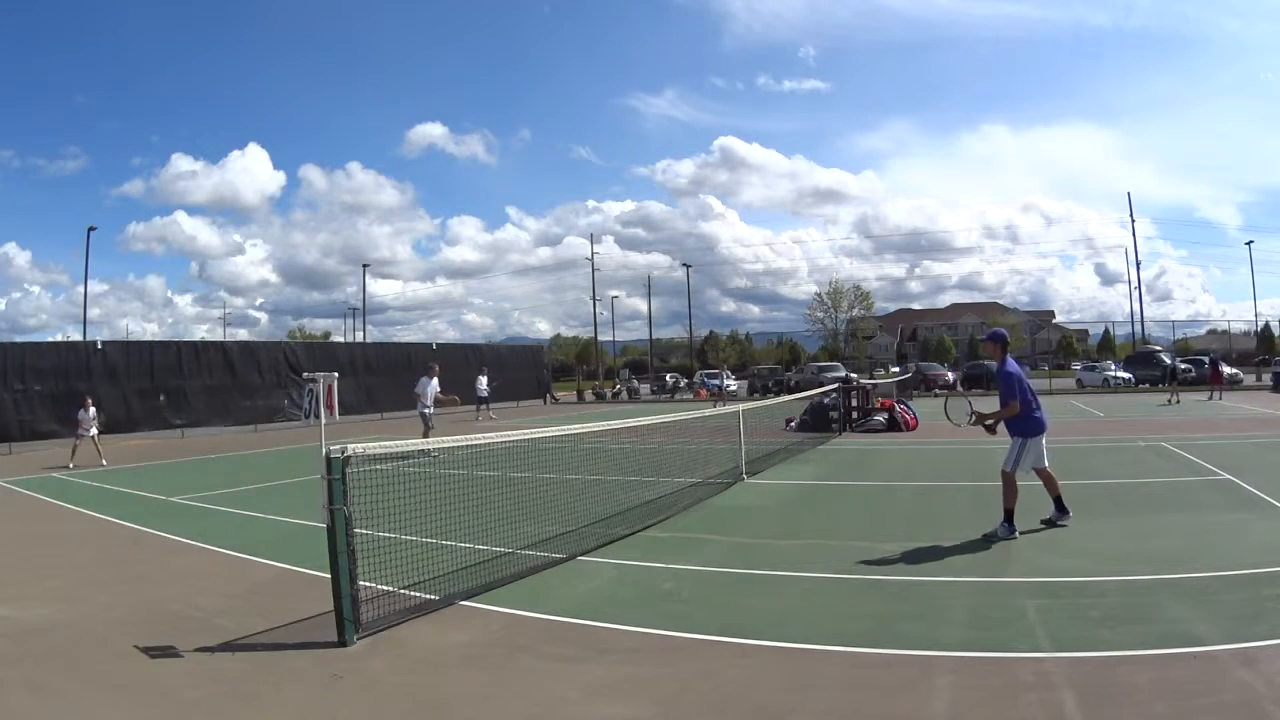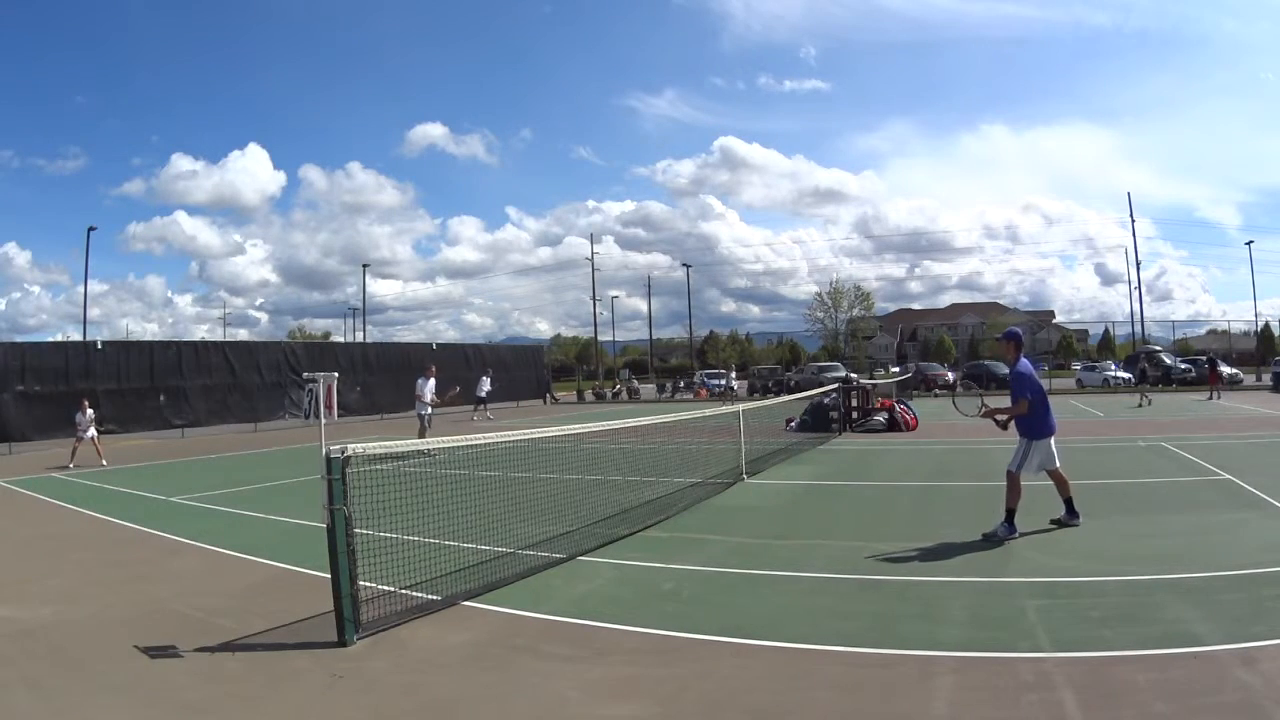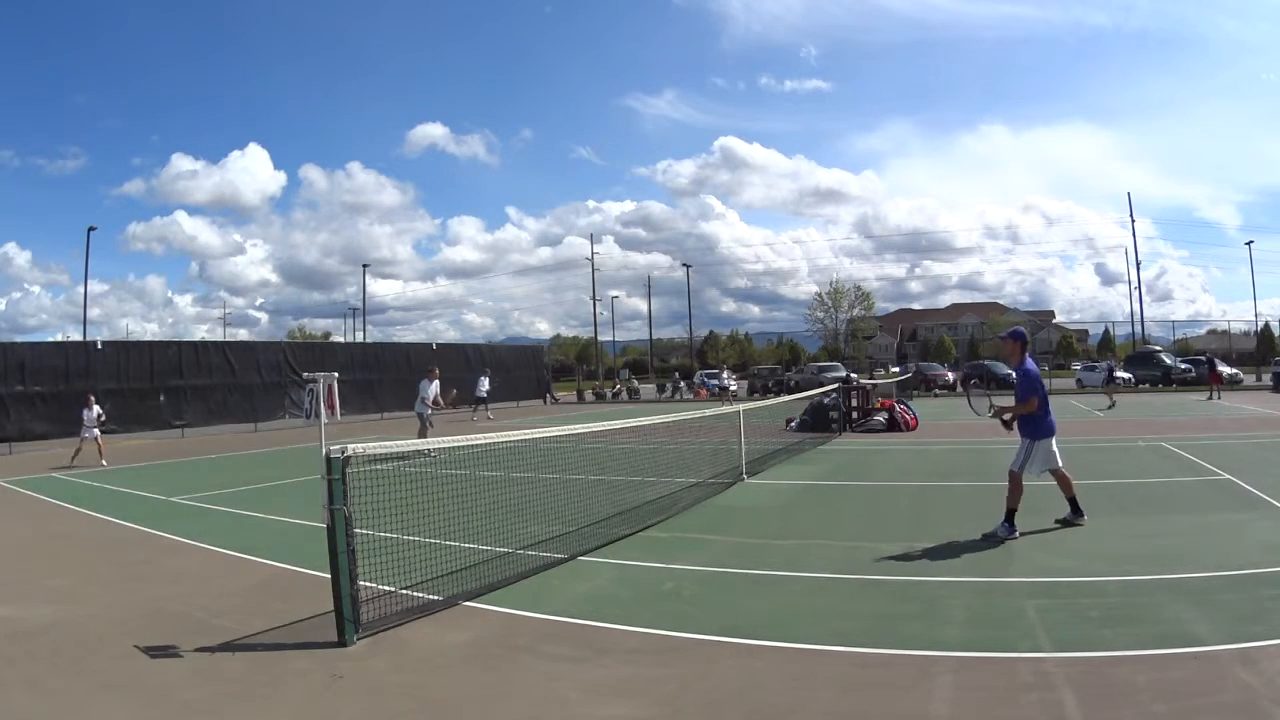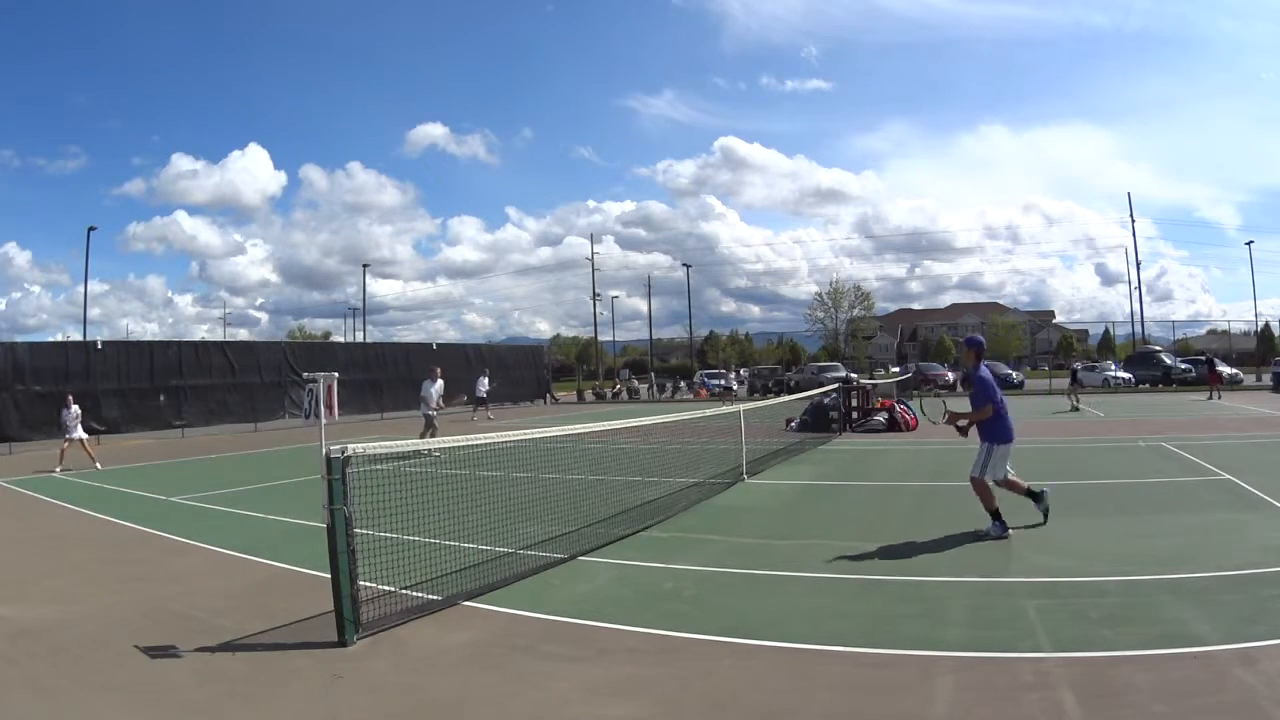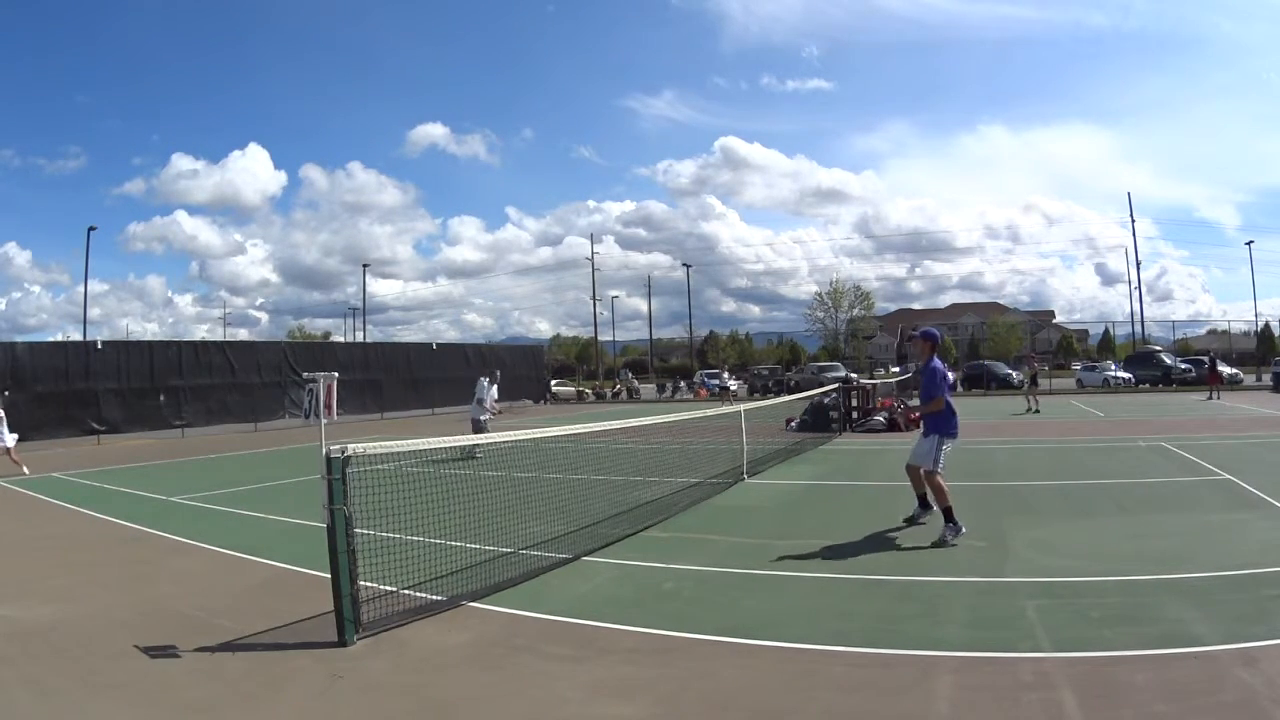
dt=1s
person 1, frame 1
left shoulder: (1007, 372)
right shoulder: (1005, 367)
left elbow: (1014, 408)
right elbow: (1010, 404)
left wrist: (987, 417)
right wrist: (994, 421)
left hip: (1027, 429)
right hip: (1033, 425)
left knee: (1007, 473)
right knee: (1041, 469)
left ankle: (1008, 526)
right ankle: (1061, 510)
person 1, frame 2
left shoulder: (1019, 371)
right shoulder: (1020, 366)
left elbow: (1023, 407)
left wrist: (996, 412)
right wrist: (1007, 419)
left hip: (1034, 432)
right hip: (1043, 428)
left knee: (1013, 475)
right knee: (1053, 470)
left ankle: (1009, 526)
right ankle: (1071, 513)
person 1, frame 3
left shoulder: (1026, 370)
right shoulder: (1022, 368)
left elbow: (1031, 405)
left wrist: (1005, 410)
right wrist: (1010, 417)
left hip: (1036, 432)
right hip: (1043, 429)
left knee: (1015, 474)
right knee: (1057, 470)
left ankle: (1009, 526)
right ankle: (1076, 512)
person 1, frame 4
left shoulder: (979, 377)
right shoulder: (979, 374)
left elbow: (987, 411)
left wrist: (959, 417)
right wrist: (965, 424)
left hip: (995, 436)
right hip: (1000, 434)
left knee: (978, 480)
right knee: (1001, 479)
left ankle: (999, 525)
right ankle: (1038, 497)
person 1, frame 5
left shoulder: (934, 368)
right shoulder: (927, 368)
left elbow: (939, 403)
left wrist: (913, 410)
right wrist: (916, 417)
left hip: (941, 431)
right hip: (931, 429)
left knee: (932, 474)
right knee: (912, 467)
left ankle: (953, 526)
right ankle: (924, 506)
